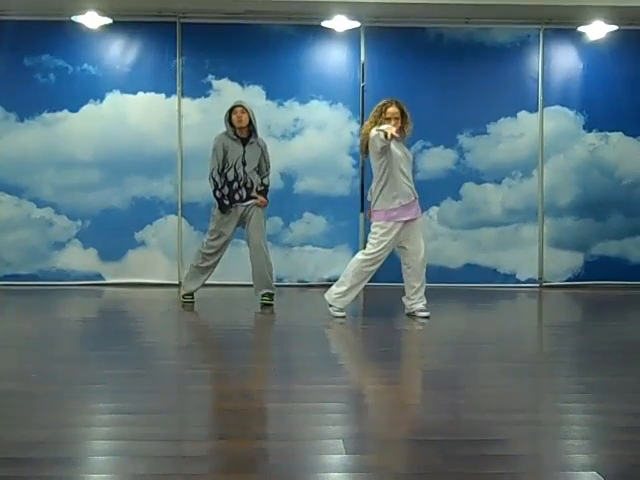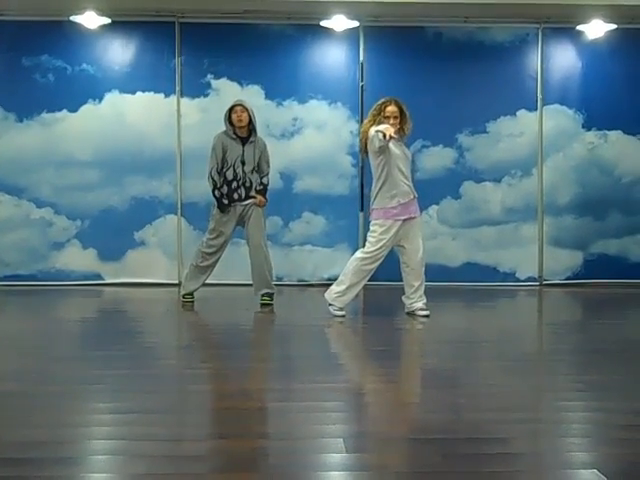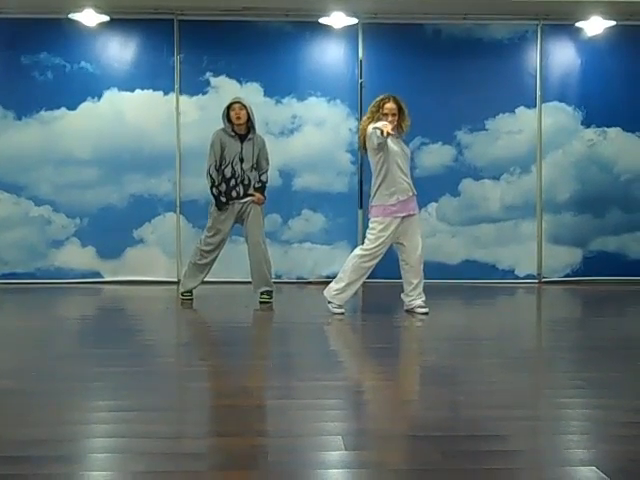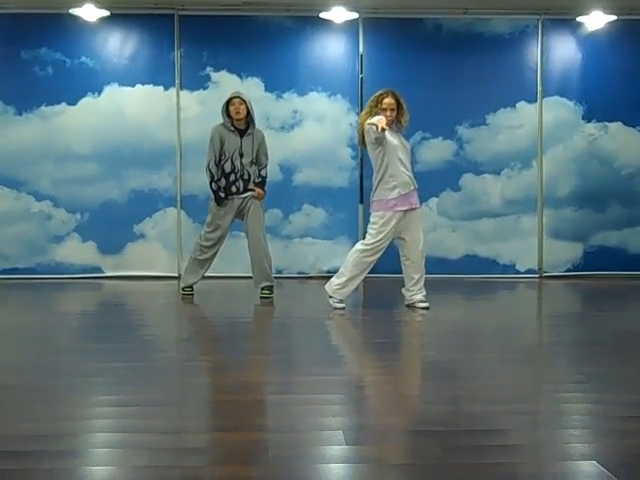
dt=0.4s
person 1, frame 1
left shoulder: (398, 142)
right shoulder: (378, 139)
right elbow: (378, 134)
left wrist: (373, 202)
right wrist: (385, 130)
left hip: (410, 208)
right hip: (388, 212)
left knee: (416, 259)
right knee: (370, 256)
left ankle: (415, 303)
right ankle: (336, 298)
person 1, frame 2
left shoulder: (398, 141)
right shoulder: (376, 138)
right elbow: (376, 135)
right wrist: (384, 130)
left hip: (409, 206)
right hip: (387, 210)
left knee: (414, 258)
right knee: (369, 255)
left ankle: (415, 302)
right ankle: (336, 297)
person 1, frame 3
left shoulder: (397, 138)
right shoulder: (376, 136)
right elbow: (374, 131)
right wrist: (381, 127)
left hip: (408, 204)
right hip: (386, 208)
left knee: (413, 255)
right knee: (368, 252)
left ankle: (414, 299)
right ankle: (335, 294)
person 1, frame 4
left shoulder: (396, 133)
right shoulder: (374, 132)
right elbow: (371, 125)
right wrist: (376, 121)
left hip: (409, 198)
right hip: (387, 202)
left knee: (415, 250)
right knee: (369, 247)
left ankle: (415, 295)
right ankle: (336, 290)
person 2, frame 1
left shoulder: (259, 144)
right shoulder: (222, 140)
left elbow: (265, 172)
right elbow: (215, 172)
left wrist: (263, 194)
right wrist: (221, 200)
left hip: (253, 203)
right hip: (228, 203)
left knee: (259, 246)
right knee: (212, 246)
left ankle: (266, 291)
right ankle: (189, 287)
person 2, frame 2
left shoulder: (259, 143)
right shoulder: (221, 140)
left elbow: (264, 172)
right elbow: (214, 171)
left wrist: (262, 193)
right wrist: (220, 199)
left hip: (252, 202)
right hip: (227, 203)
left knee: (258, 245)
right knee: (211, 245)
left ankle: (266, 290)
right ankle: (188, 287)
person 2, frame 3
left shoulder: (258, 140)
right shoulder: (220, 137)
left elbow: (263, 169)
right elbow: (212, 168)
left wrist: (261, 191)
right wrist: (218, 196)
left hip: (251, 200)
right hip: (225, 200)
left knee: (257, 243)
right knee: (210, 243)
left ankle: (265, 288)
right ankle: (187, 285)
person 2, frame 4
left shoulder: (257, 135)
right shoulder: (219, 131)
left elbow: (263, 164)
right elbow: (212, 163)
left wrist: (261, 185)
right wrist: (217, 191)
left hip: (251, 195)
right hip: (224, 195)
left knee: (257, 238)
right knee: (210, 238)
left ankle: (266, 283)
right ankle: (188, 280)
